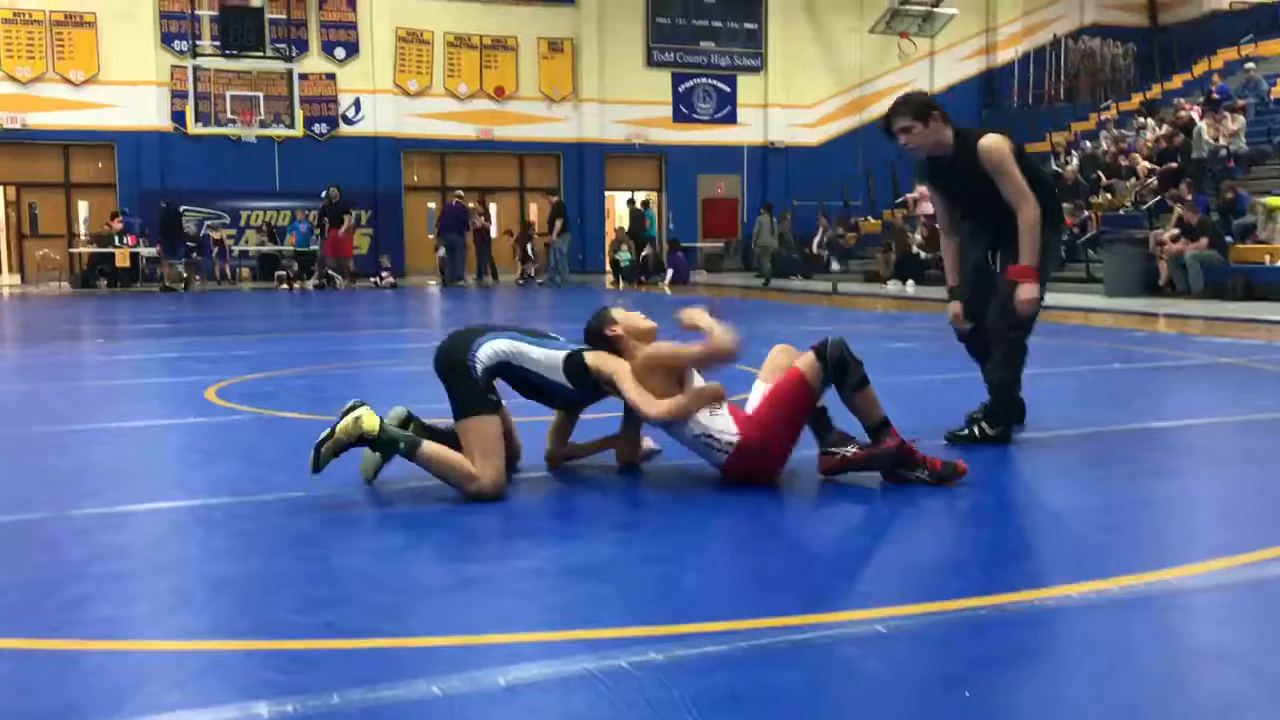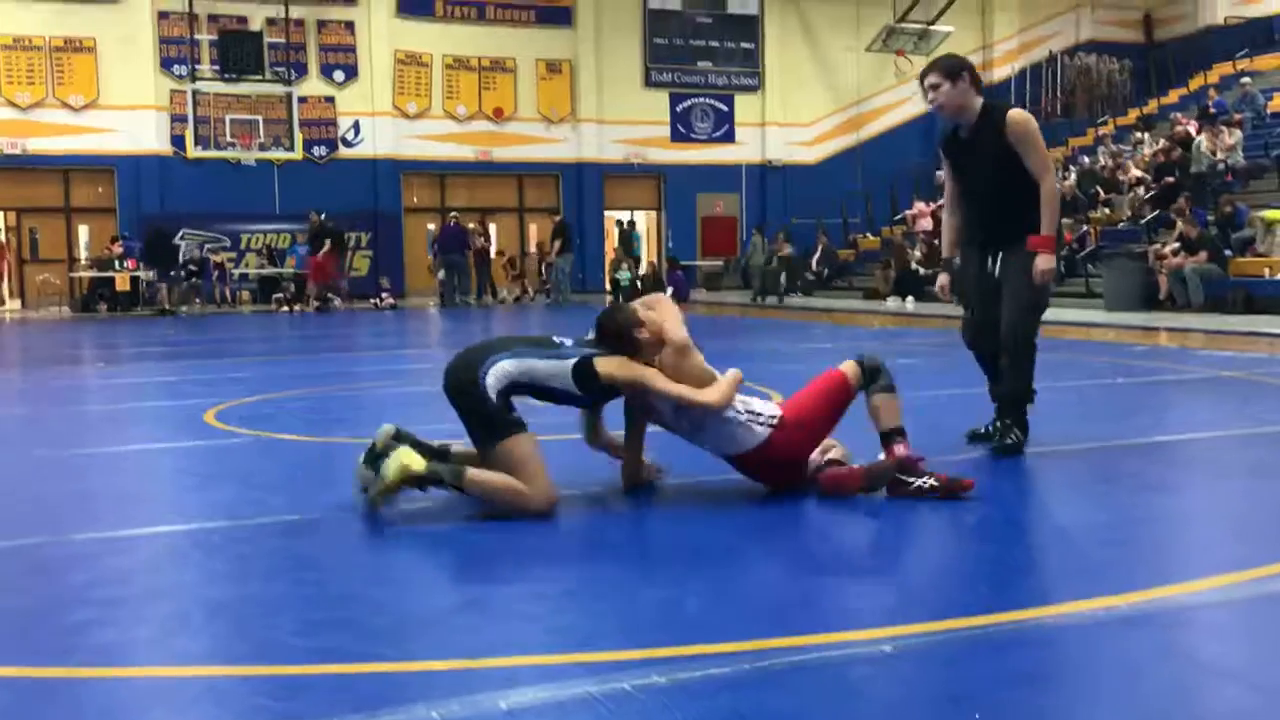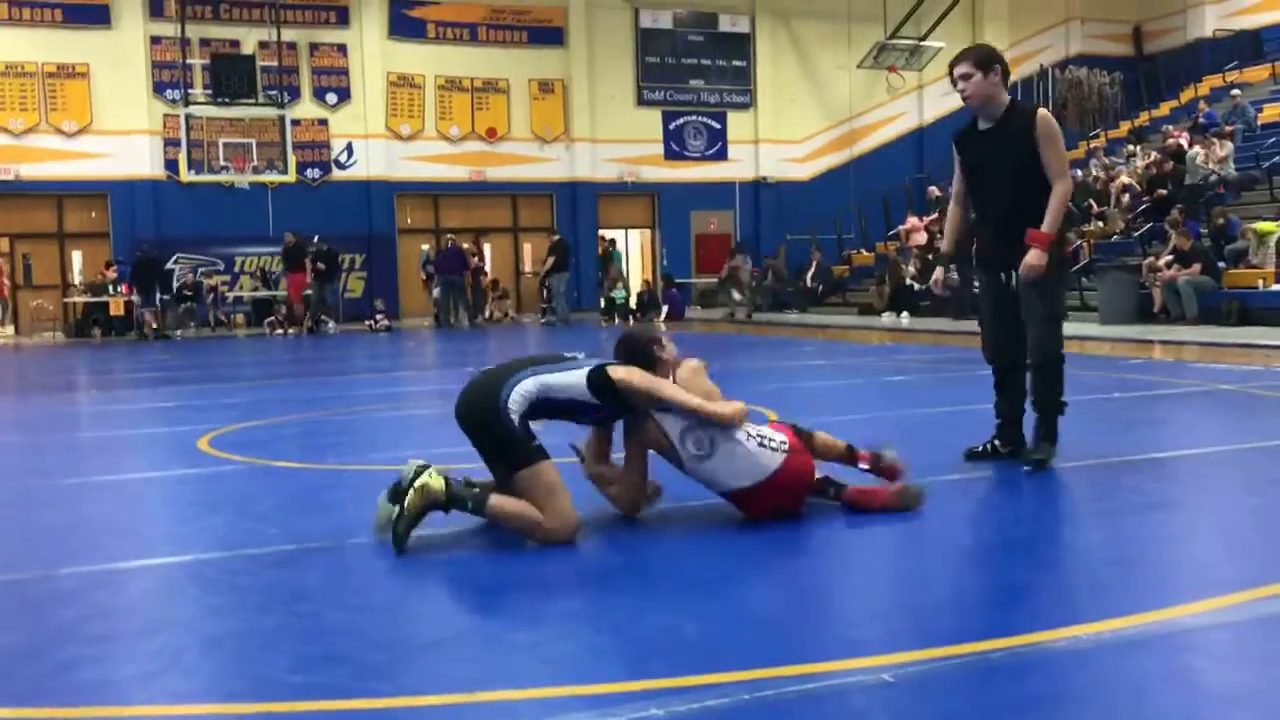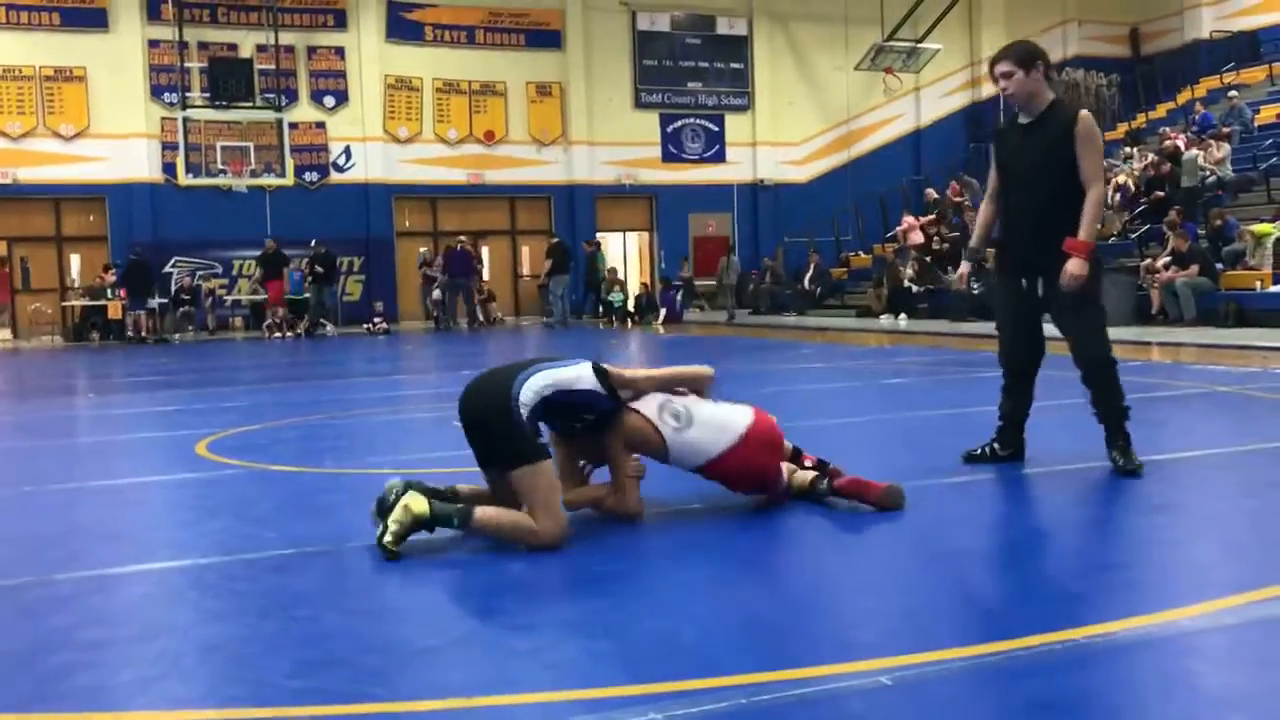
dt=0.3s
person 1, frame 1
left shoulder: (986, 147)
right shoulder: (934, 169)
left elbow: (1029, 208)
right elbow: (950, 234)
left wrist: (1027, 277)
right wrist: (955, 293)
left hip: (1034, 230)
right hip: (993, 237)
left knee: (1006, 323)
right knee: (969, 322)
left ankle: (997, 420)
right ankle: (1006, 402)
person 1, frame 2
left shoulder: (1013, 121)
right shoulder: (950, 143)
left elbow: (1049, 181)
right elbow: (954, 207)
left wrist: (1047, 247)
right wrist: (946, 265)
left hip: (1025, 246)
right hip: (980, 248)
left knee: (1015, 334)
right knee: (979, 335)
left ankle: (1015, 422)
right ankle: (1006, 415)
person 1, frame 3
left shoulder: (1036, 120)
right shoulder: (963, 139)
left elbow: (1062, 184)
right elbow: (959, 202)
left wrist: (1042, 243)
right wrist: (944, 260)
left hip: (1038, 255)
right hip: (992, 260)
left knee: (1043, 348)
right knee: (1000, 353)
left ankle: (1046, 433)
right ankle: (1008, 434)
person 1, frame 4
left shoulder: (1077, 121)
right shoulder: (1004, 136)
left elbow: (1095, 189)
right elbow: (993, 199)
left wrist: (1078, 252)
right wrist: (971, 254)
left hip: (1066, 265)
right hip: (1013, 267)
left knee: (1093, 356)
right knee: (1016, 359)
left ankle: (1119, 441)
right ankle: (1009, 439)
person 2, frame 1
left shoulder: (580, 387)
right shoulder: (612, 366)
left elbow: (554, 454)
right elbow: (656, 413)
left wrist: (617, 442)
right wrist: (706, 393)
left hip: (468, 352)
right hip: (471, 356)
left knee: (509, 456)
right knee: (486, 482)
left ankle: (412, 428)
right ankle: (371, 429)
person 2, frame 2
left shoulder: (600, 357)
right shoulder: (625, 368)
right elbow: (708, 401)
right wrist: (731, 379)
left hip: (471, 368)
right hip: (482, 380)
left knee: (503, 473)
right knee: (537, 499)
left ankle: (406, 446)
right ankle: (412, 464)
person 2, frame 3
left shoulder: (609, 382)
right shoulder: (635, 380)
right elbow: (722, 415)
right wrist: (739, 409)
left hip: (481, 394)
right hip: (499, 403)
left knee: (518, 499)
right knee: (560, 527)
left ankle: (426, 484)
right ankle: (441, 490)
person 2, frame 4
left shoulder: (573, 422)
right shoulder: (621, 383)
left elbow: (565, 495)
right elbow: (703, 375)
left hip: (479, 394)
right hip: (508, 401)
left knee: (509, 503)
right knee: (549, 533)
left ankle: (415, 495)
right ankle: (423, 508)
person 3, frame 1
left shoulder: (631, 378)
right shoulder: (652, 357)
left elbow: (626, 455)
right elbow: (728, 347)
right wrist: (702, 320)
left hip: (742, 441)
right hip: (752, 453)
left knee: (786, 354)
right knee: (832, 353)
left ankle: (833, 447)
right ankle: (899, 457)
person 3, frame 2
left shoulder: (635, 396)
right shoulder: (674, 355)
left elbow: (632, 476)
left hip: (758, 467)
right hip: (779, 435)
right knee: (867, 368)
left ankle: (828, 468)
right ankle: (901, 463)
person 3, frame 3
left shoulder: (637, 423)
right shoulder: (689, 374)
left elbow: (631, 503)
left hip: (756, 503)
right hip: (787, 467)
right knee: (794, 432)
left ankle: (831, 488)
right ankle: (868, 460)
person 3, frame 4
left shoulder: (615, 432)
right shoulder: (647, 388)
left elbow: (630, 506)
left wrist: (581, 495)
left hip: (742, 464)
right hip: (759, 424)
left knee: (776, 478)
left ankle: (830, 485)
right ankle: (810, 464)
